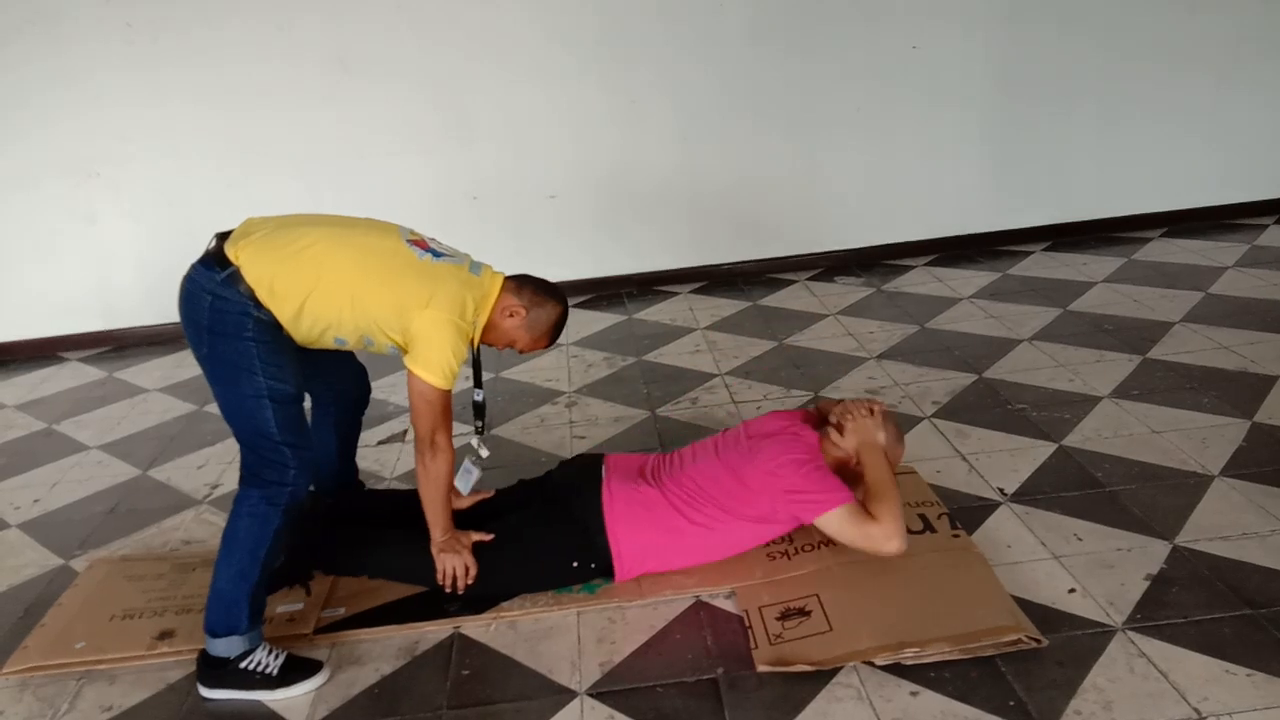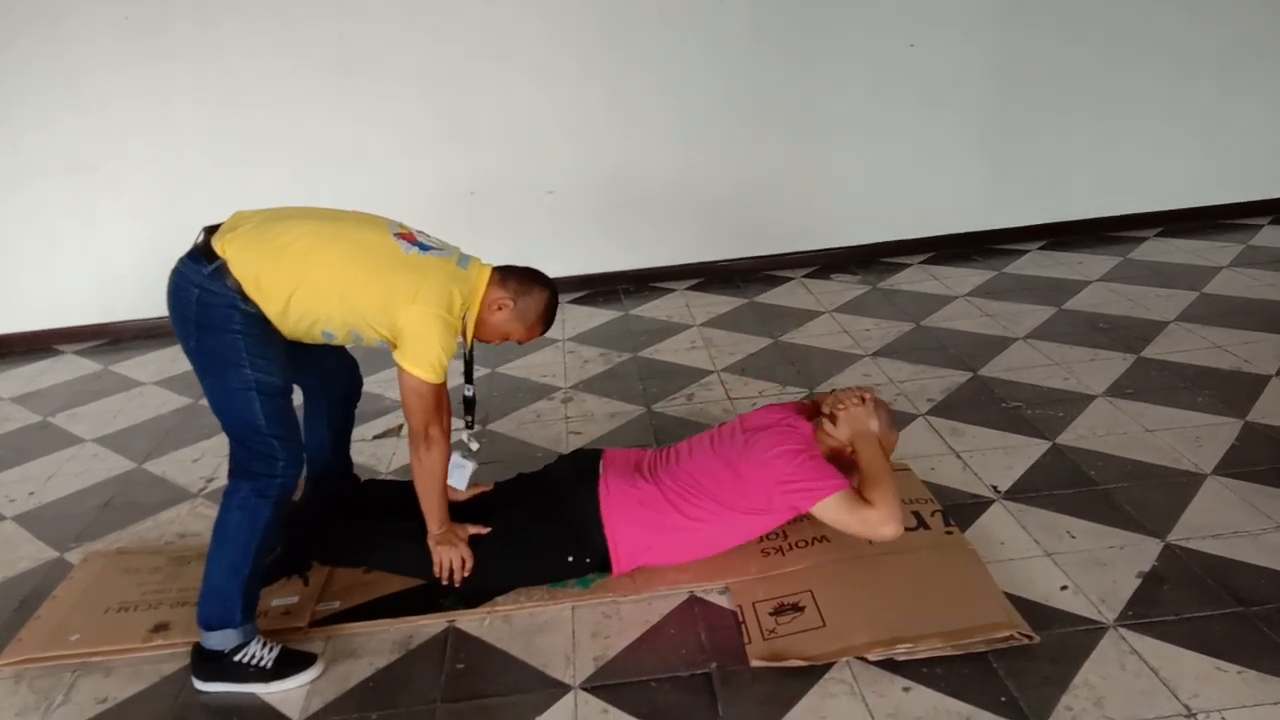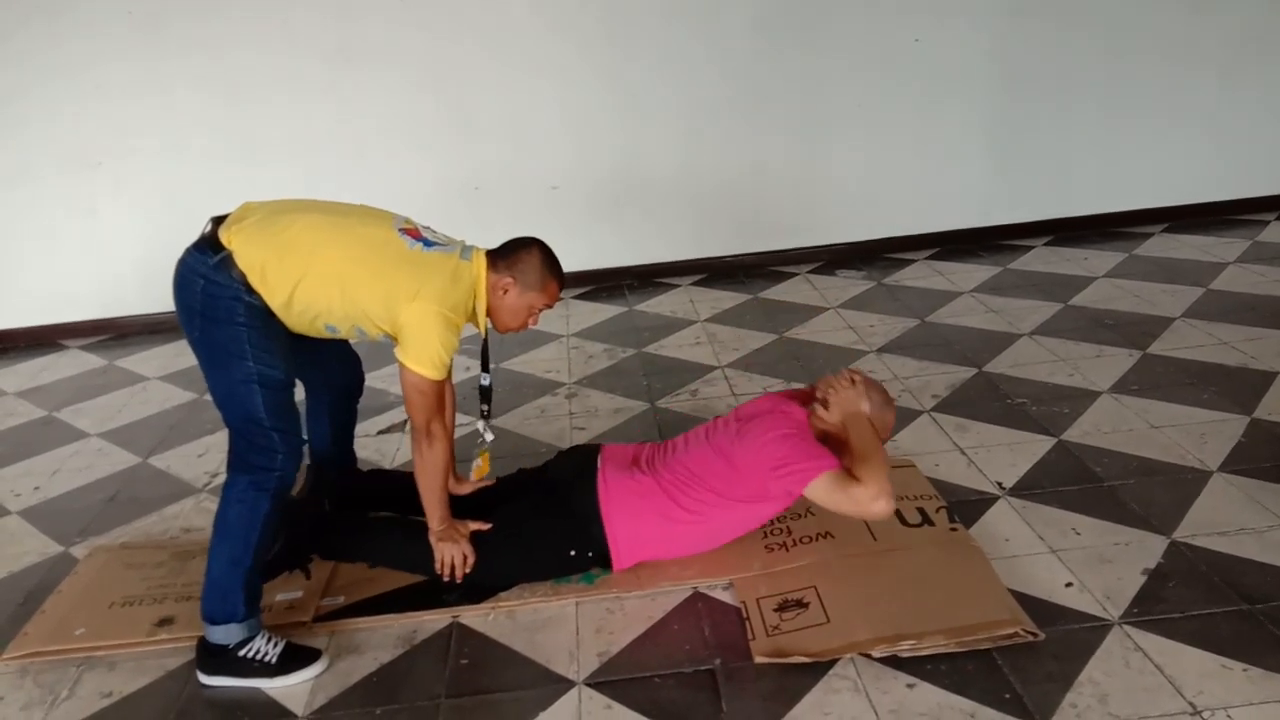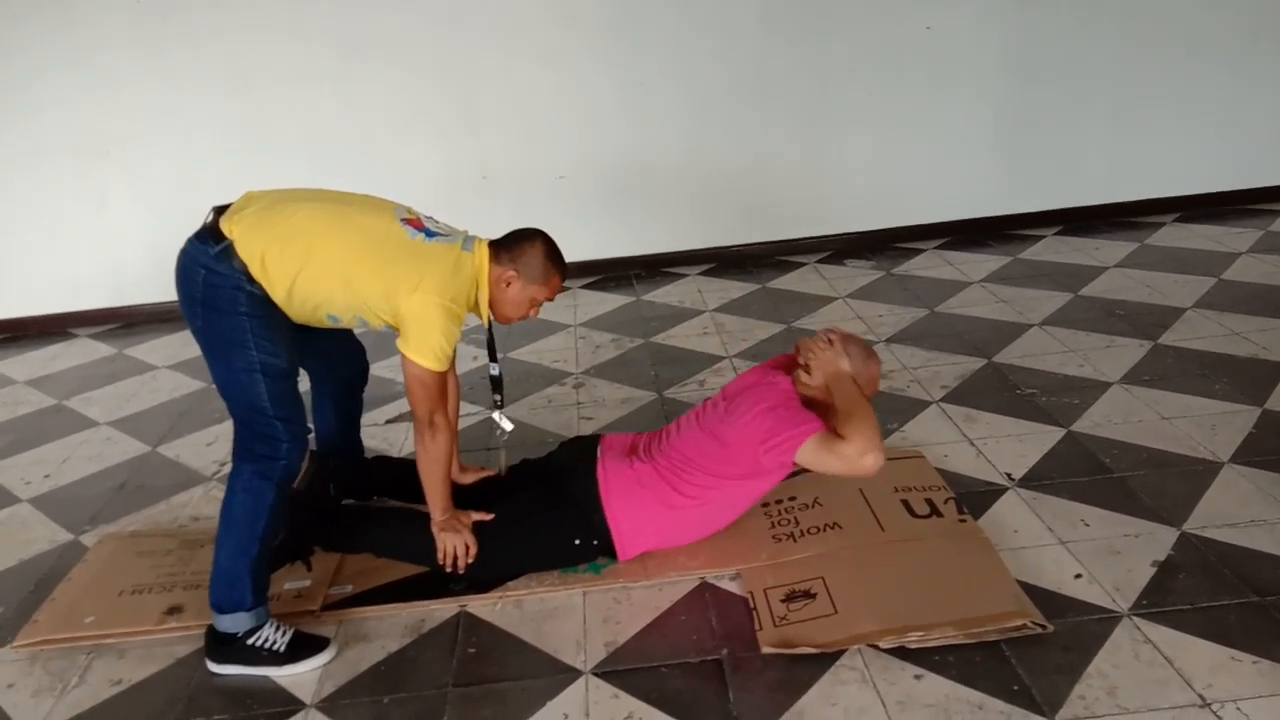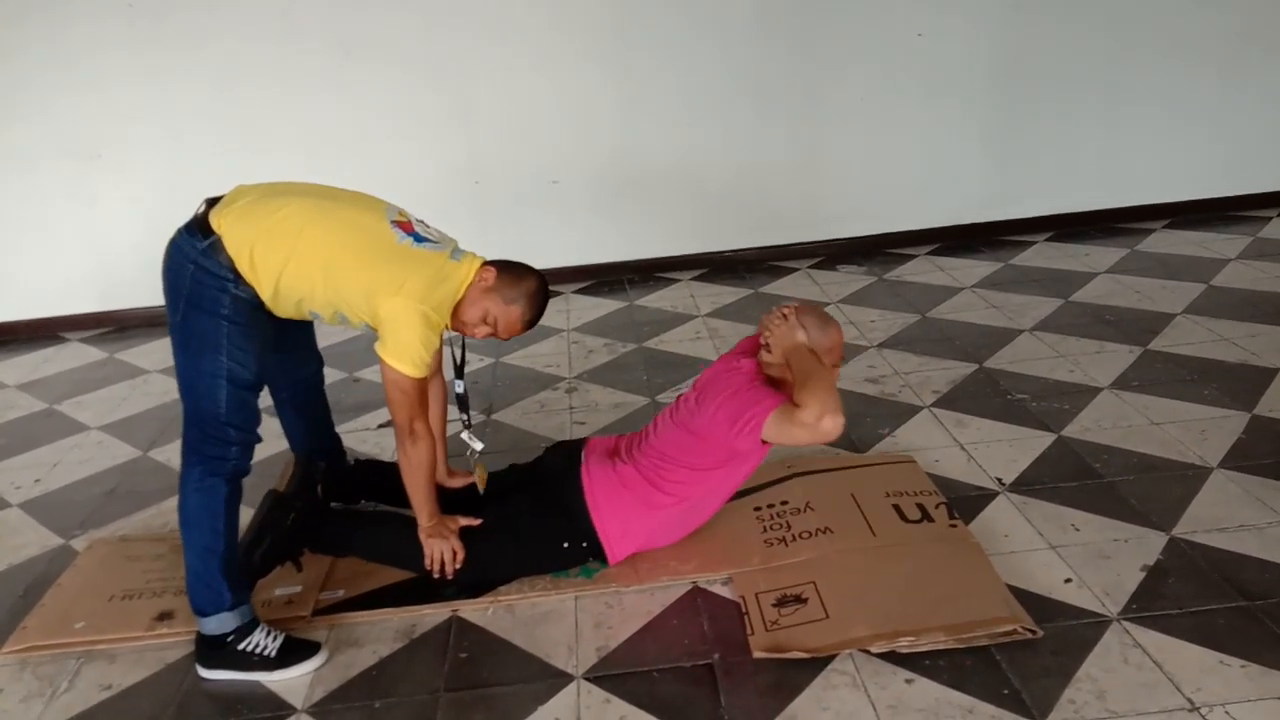
dt=1s
person 1, frame 1
left shoulder: (797, 422)
right shoulder: (801, 470)
right elbow: (888, 536)
left wrist: (841, 419)
right wrist: (870, 449)
left hip: (595, 482)
right hip: (593, 539)
left knee: (457, 521)
left ankle: (322, 512)
right ankle: (309, 547)
person 1, frame 2
left shoulder: (791, 416)
right shoulder: (796, 461)
right elbow: (884, 521)
left wrist: (836, 408)
right wrist: (866, 436)
left hip: (594, 477)
right hip: (593, 534)
left knee: (457, 513)
left ankle: (325, 504)
right ankle: (311, 536)
person 1, frame 3
left shoulder: (789, 404)
right shoulder: (793, 445)
left elbow: (818, 397)
right elbow: (876, 499)
left wrist: (840, 408)
right wrist: (856, 418)
left hip: (596, 474)
right hip: (594, 531)
left knee: (462, 506)
left ankle: (331, 496)
right ankle: (313, 532)
person 1, frame 4
left shoulder: (778, 375)
right shoulder: (780, 416)
left elbow: (810, 358)
right elbow: (863, 455)
right wrist: (840, 376)
left hip: (596, 465)
right hip: (595, 521)
left knee: (468, 496)
left ankle: (340, 480)
right ankle: (314, 523)
person 1, frame 5
left shoulder: (750, 358)
right shoulder: (748, 399)
left elbow: (780, 335)
right elbow: (824, 421)
right wrist: (801, 349)
left hip: (581, 468)
right hip: (582, 522)
left knee: (456, 499)
right knee: (451, 560)
left ankle: (331, 480)
right ankle: (301, 525)
person 2, frame 1
left shoulder: (466, 283)
right shoulder: (446, 318)
left elbow: (436, 402)
right elbow: (432, 441)
left wrist: (443, 492)
right wrist: (443, 538)
left hip: (250, 272)
right hip: (231, 304)
left knee: (344, 389)
right knee: (283, 471)
right ankle: (229, 651)
person 2, frame 2
left shoulder: (454, 275)
right shoulder: (434, 312)
left elbow: (434, 394)
right elbow: (426, 433)
left wrist: (443, 485)
right wrist: (439, 530)
left hip: (242, 263)
right hip: (217, 296)
left knee: (336, 382)
right knee: (272, 464)
right ankle: (223, 645)
person 2, frame 3
left shoulder: (456, 268)
right shoulder: (436, 305)
left elbow: (439, 384)
right elbow: (427, 428)
left wrist: (449, 478)
right wrist: (440, 527)
left hip: (250, 258)
right hip: (223, 286)
left knee: (338, 378)
right knee: (270, 457)
right ankle: (227, 639)
person 2, frame 4
left shoulder: (459, 259)
right shoulder: (437, 297)
left elbow: (443, 375)
right elbow: (430, 420)
left wrist: (453, 467)
right wrist: (443, 518)
left hip: (255, 246)
right hip: (225, 276)
left knee: (343, 369)
right knee: (276, 447)
right ankle: (236, 627)
person 2, frame 5
left shoulder: (447, 271)
right shoulder: (415, 303)
left elbow: (431, 377)
right elbow: (411, 428)
left wrist: (441, 471)
right wrist: (430, 524)
left hip: (250, 243)
right hip: (213, 268)
left knee: (303, 387)
right knee: (222, 448)
right ankle: (223, 632)
